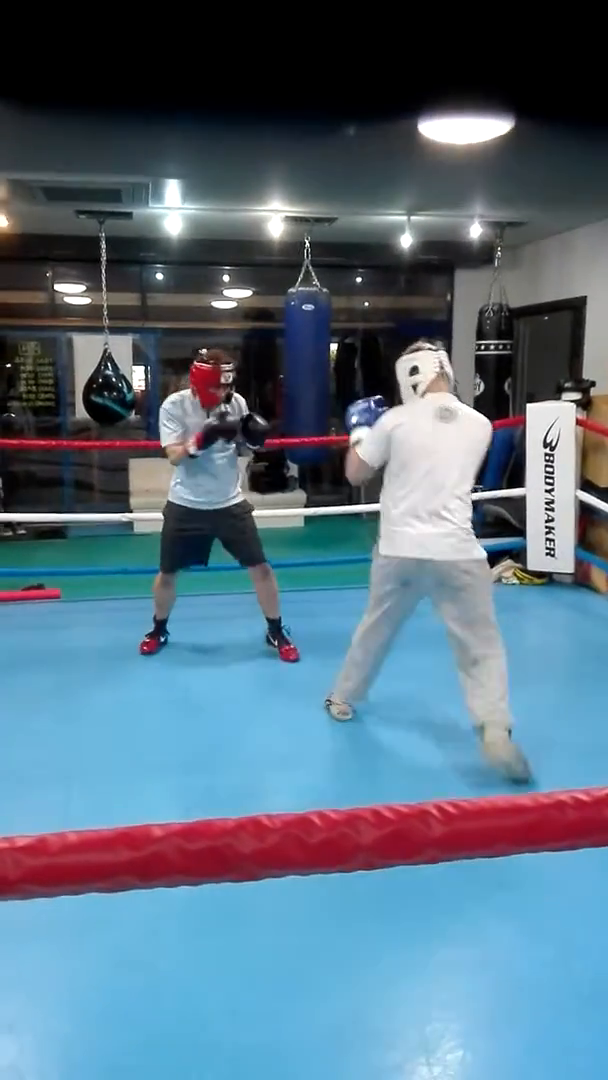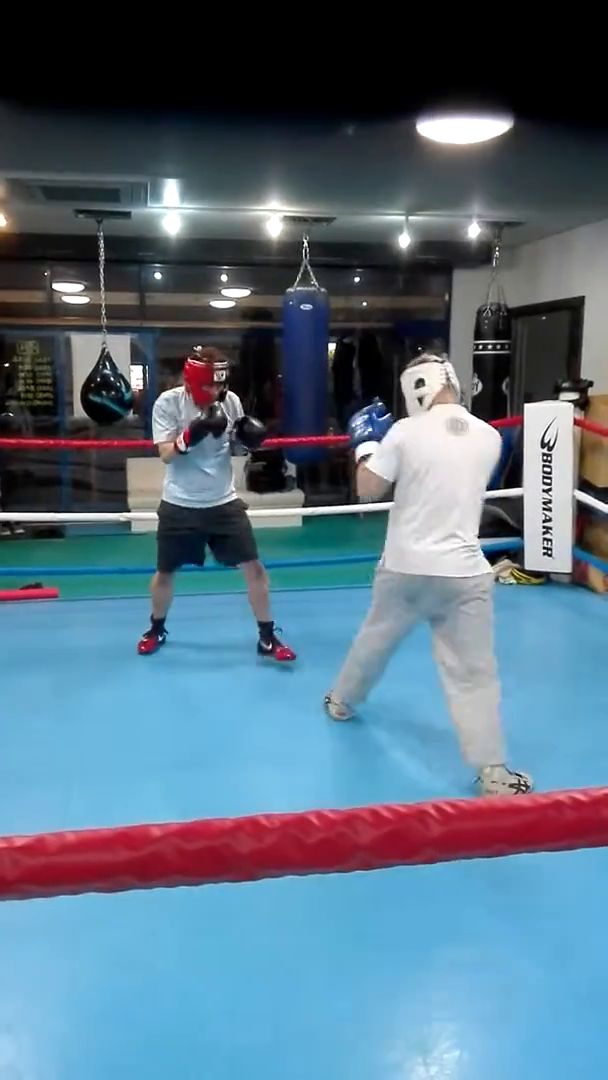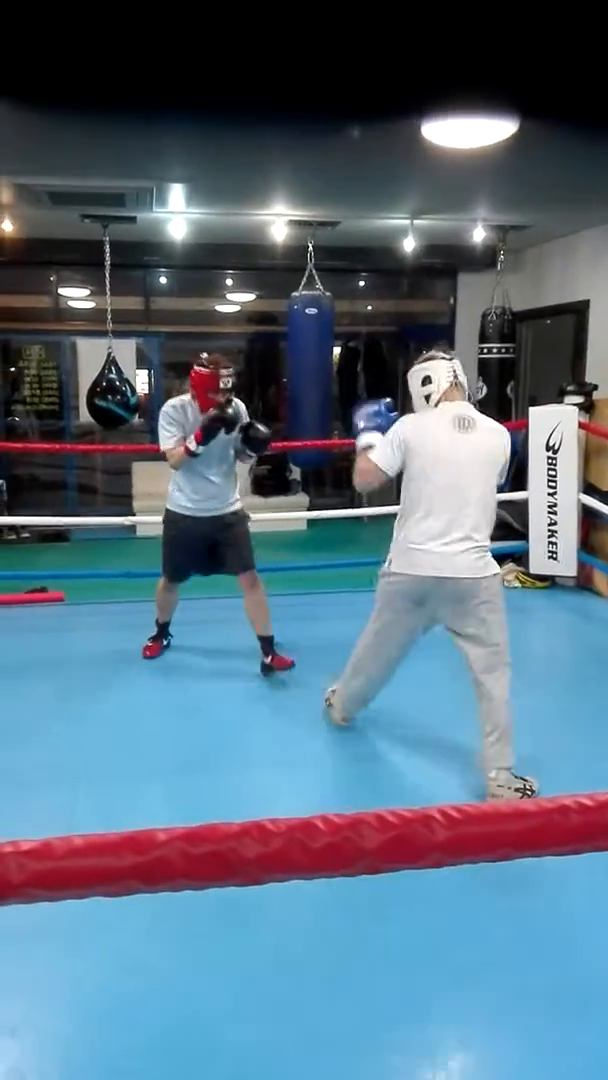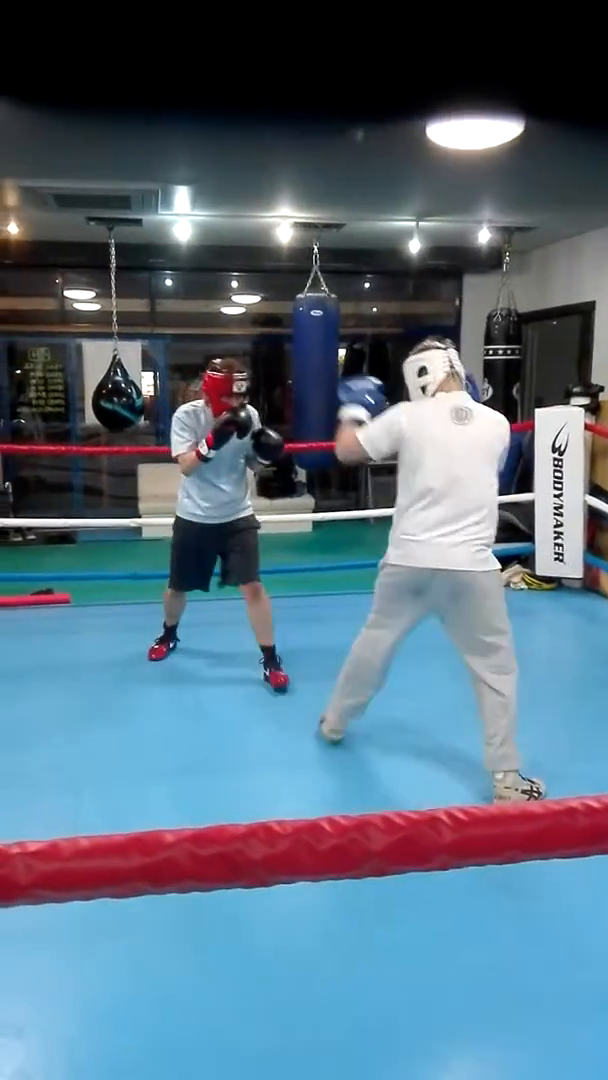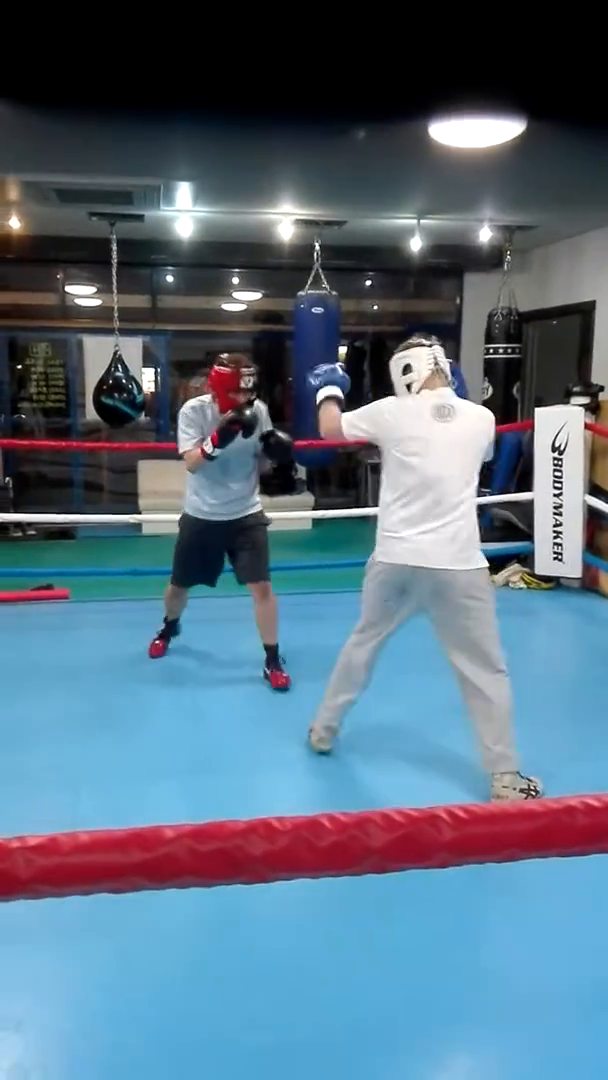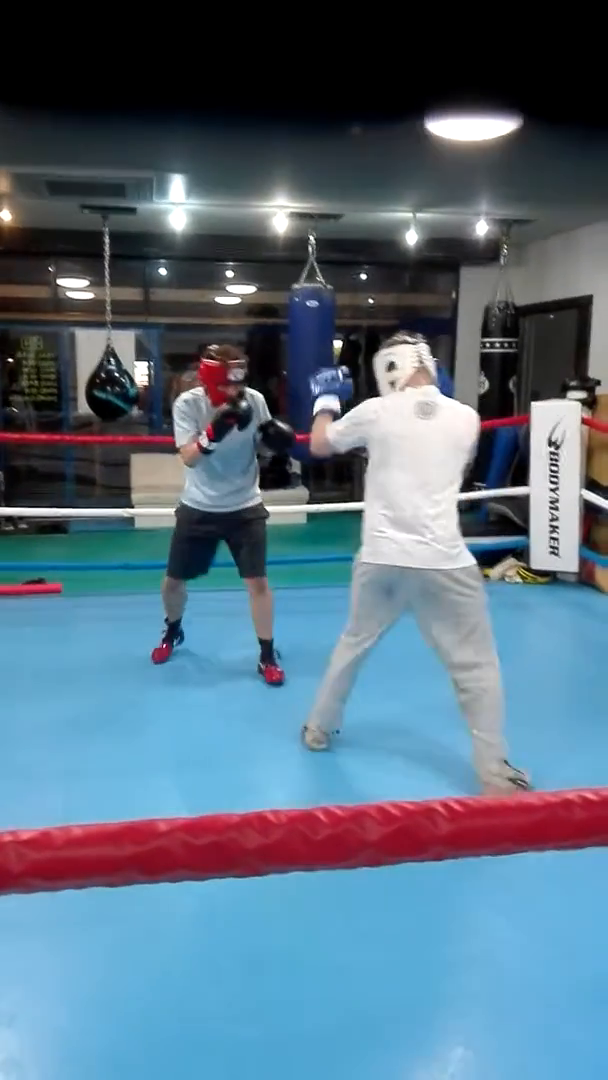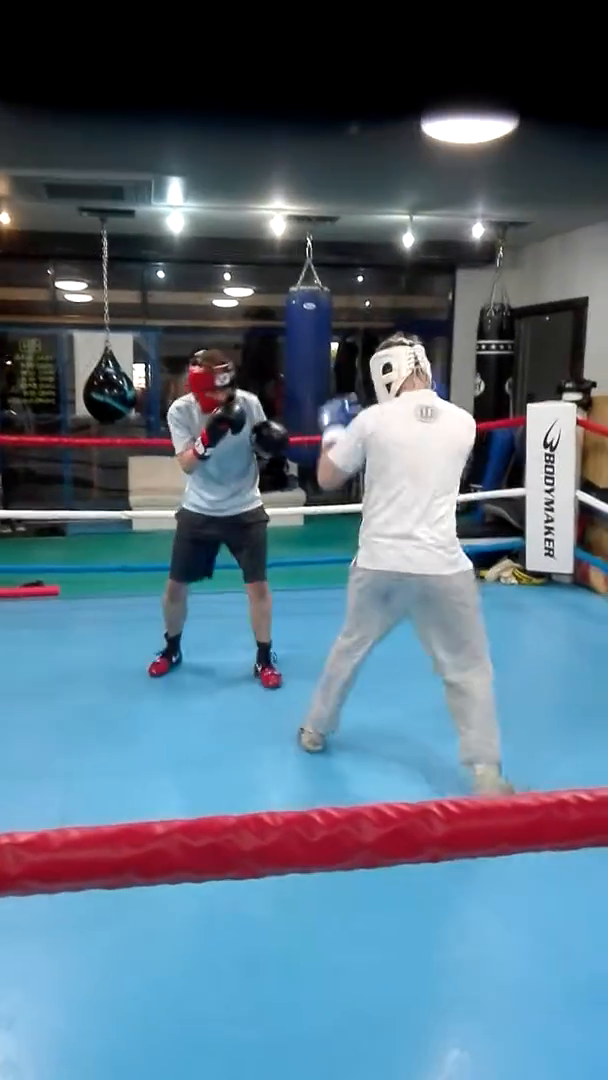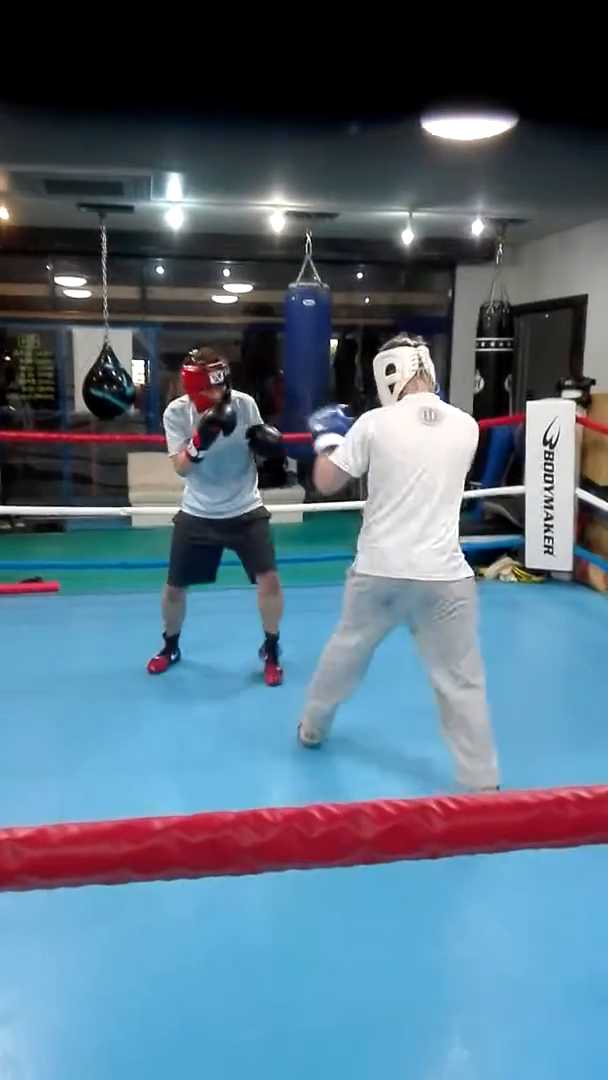
dt=0.1s
person 1, frame 1
left shoulder: (396, 419)
right shoulder: (480, 424)
left elbow: (355, 472)
left wrist: (360, 427)
left hip: (398, 550)
right hip: (456, 554)
left knee: (375, 630)
right knee: (482, 648)
left ankle: (343, 700)
right ankle: (497, 742)
person 1, frame 2
left shoulder: (405, 432)
right shoulder: (489, 437)
left elbow: (367, 491)
left wrist: (365, 441)
left hip: (404, 566)
right hip: (462, 572)
left knee: (375, 639)
right knee: (474, 673)
left ankle: (342, 701)
right ankle: (492, 773)
person 1, frame 3
left shoulder: (411, 428)
right shoulder: (498, 434)
left elbow: (364, 481)
left wrist: (371, 431)
left hip: (411, 568)
right hip: (472, 573)
left knee: (380, 643)
right knee: (491, 668)
left ankle: (343, 704)
right ankle: (499, 777)
person 1, frame 4
left shoulder: (406, 417)
right shoulder: (497, 423)
left elbow: (346, 451)
left wrist: (354, 408)
left hip: (408, 561)
right hip: (472, 567)
left knee: (375, 644)
right knee: (496, 669)
left ankle: (335, 720)
right ankle: (505, 777)
person 1, frame 5
left shoulder: (391, 412)
right shoulder: (481, 419)
left elbow: (331, 431)
left wrist: (328, 390)
left hip: (396, 560)
right hip: (458, 566)
left knee: (362, 644)
right knee: (487, 672)
left ankle: (324, 728)
right ankle: (505, 779)
person 1, frame 6
left shoulder: (377, 412)
right shoulder: (465, 417)
left elbow: (319, 444)
left wrist: (327, 397)
left hip: (382, 560)
right hip: (443, 564)
left knee: (353, 645)
right knee: (477, 665)
left ankle: (318, 728)
right ankle: (494, 769)
person 1, frame 7
left shoulder: (372, 420)
right shoulder: (463, 423)
left elbow: (327, 478)
left wrist: (335, 428)
left hip: (379, 565)
right hip: (442, 569)
left knee: (349, 650)
right knee: (470, 672)
left ankle: (316, 731)
right ankle: (487, 779)
person 1, frame 8
left shoulder: (374, 423)
right shoulder: (466, 427)
left elbow: (326, 483)
left wrist: (328, 435)
left hip: (379, 570)
right hip: (443, 576)
left knee: (346, 649)
right knee: (461, 683)
left ankle: (312, 726)
right ankle: (481, 788)
person 2, frame 1
left shoulder: (236, 402)
right shoulder: (175, 405)
right elbow: (174, 456)
left wrist: (253, 438)
right wrist: (202, 439)
left hip: (230, 503)
right hip: (186, 505)
left knee: (260, 568)
right knee: (167, 573)
left ankle: (276, 633)
right ankle: (159, 630)
person 2, frame 2
left shoulder: (230, 400)
right shoulder: (168, 402)
right elbow: (166, 454)
left wrist: (249, 438)
right wrist: (192, 434)
left hip: (223, 502)
right hip: (180, 504)
left knee: (253, 567)
right knee: (164, 572)
left ankle: (268, 637)
right ankle: (156, 629)
person 2, frame 3
left shoulder: (236, 408)
right shoulder: (175, 410)
right elbow: (175, 459)
left wrist: (255, 444)
right wrist: (201, 434)
left hip: (227, 511)
right hip: (184, 512)
left knee: (249, 577)
right knee: (170, 579)
left ankle: (268, 650)
right ankle: (162, 632)
person 2, frame 4
left shoulder: (248, 414)
right shoulder: (186, 415)
right elbow: (185, 465)
left wrist: (265, 451)
right wrist: (213, 439)
left hip: (237, 517)
right hip: (194, 518)
left knee: (252, 587)
right knee: (177, 588)
left ankle: (270, 661)
right ankle: (169, 634)
person 2, frame 5
left shoulder: (257, 410)
right shoulder: (193, 410)
left elbow: (261, 459)
right elbow: (192, 464)
left wrist: (273, 449)
right wrist: (218, 438)
left hip: (246, 514)
right hip: (200, 515)
left knee: (261, 586)
right knee: (178, 585)
left ankle: (272, 660)
right ankle: (169, 627)
person 2, frame 6
left shoulder: (254, 401)
right shoulder: (188, 403)
left elbow: (261, 448)
right elbow: (189, 457)
left wrist: (274, 439)
right wrist: (214, 431)
left hip: (244, 507)
right hip: (198, 507)
left knee: (258, 581)
right knee: (174, 578)
left ankle: (267, 655)
right ankle: (173, 631)
person 2, frame 7
left shoulder: (249, 403)
right shoulder: (181, 410)
left elbow: (261, 450)
right elbow: (188, 465)
left wrist: (269, 441)
right wrist: (209, 437)
left hip: (245, 510)
right hip: (199, 511)
left knee: (258, 587)
right knee: (176, 585)
left ankle: (264, 658)
right ankle: (172, 648)
person 2, frame 8
left shoulder: (244, 404)
right shoulder: (176, 412)
left elbow: (257, 452)
right elbow: (181, 467)
left wrist: (264, 443)
right wrist: (201, 439)
left hip: (245, 511)
right hip: (197, 515)
left knee: (269, 580)
right knee: (175, 587)
left ankle: (270, 651)
right ankle: (170, 646)
